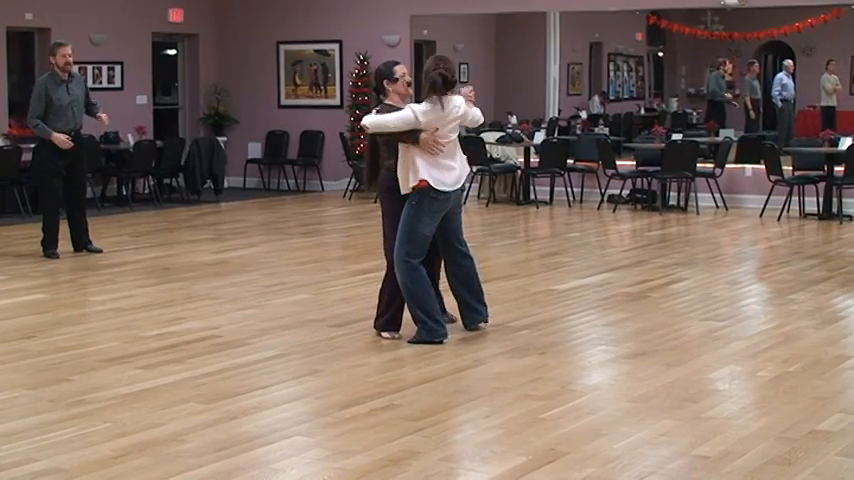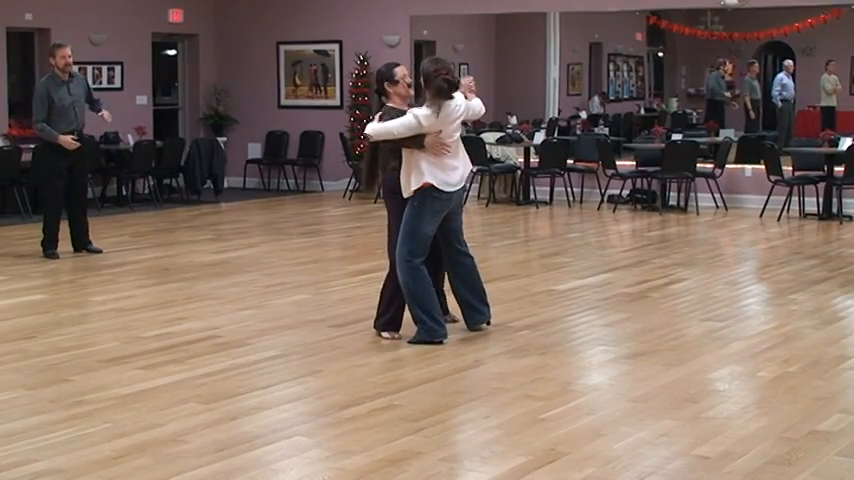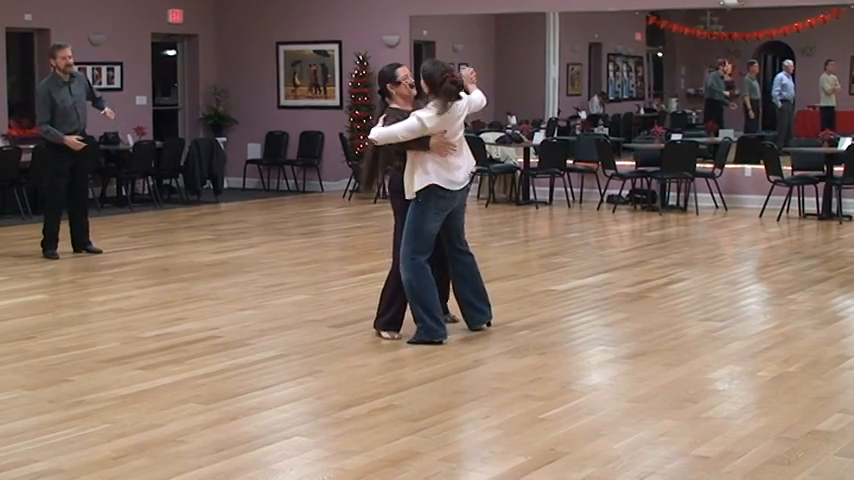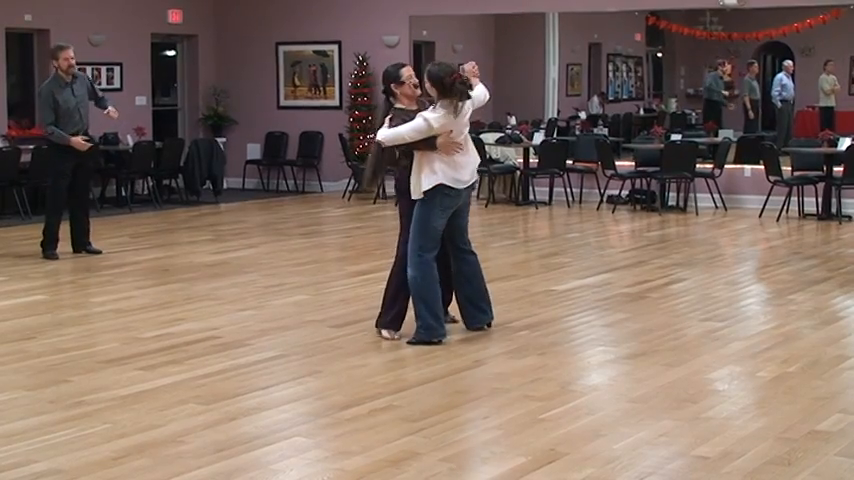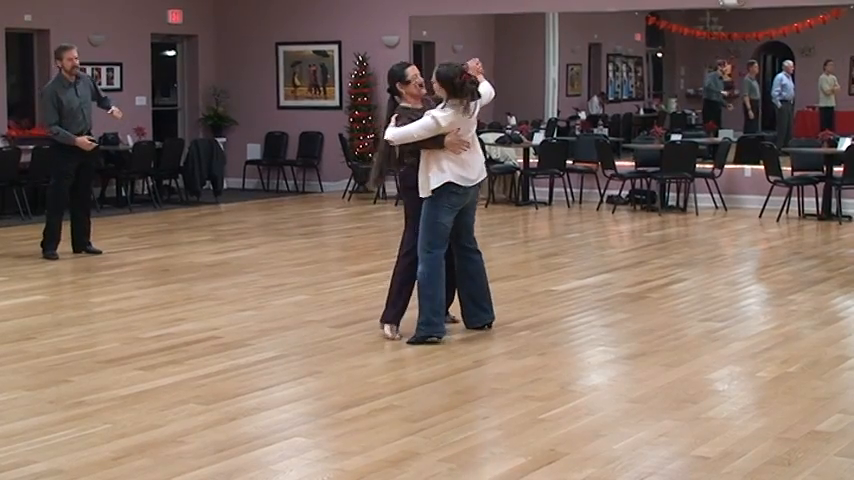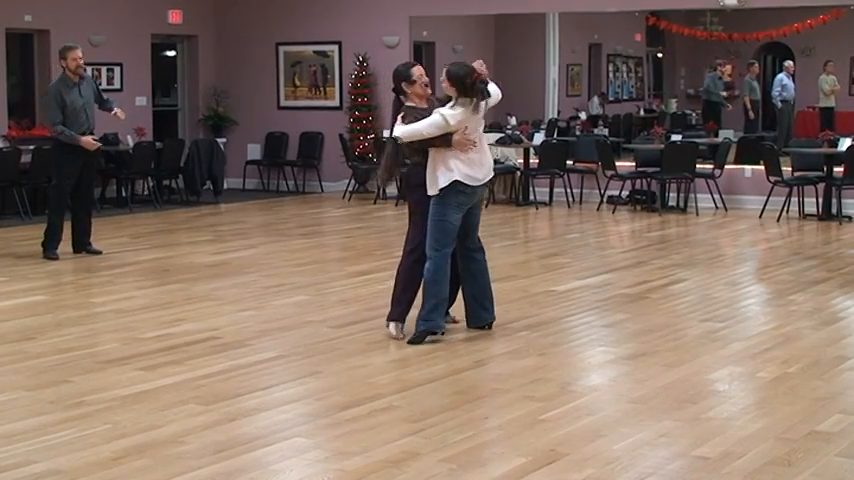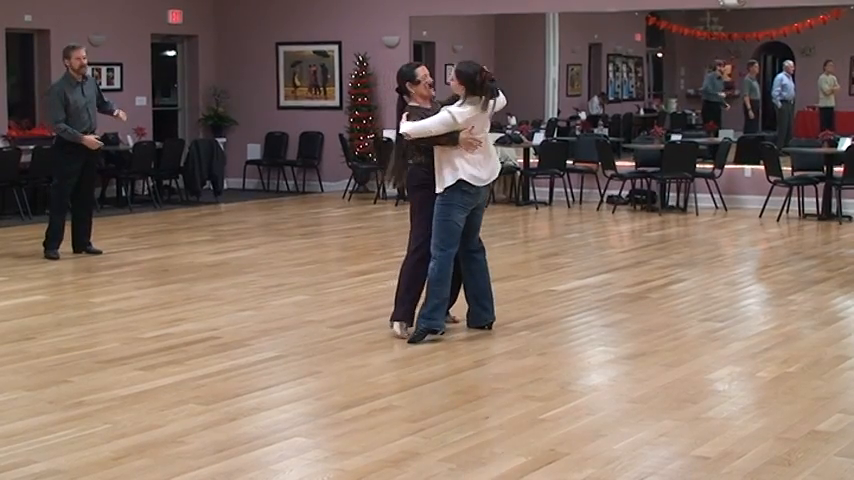
dt=0.1s
person 1, frame 1
left shoulder: (418, 113)
right shoulder: (456, 106)
left elbow: (369, 124)
right elbow: (477, 119)
left wrist: (373, 115)
left hip: (428, 191)
right hip: (453, 188)
left knee: (407, 259)
right knee: (456, 250)
left ankle: (431, 329)
right ankle: (475, 314)
person 1, frame 2
left shoulder: (421, 117)
right shoulder: (458, 105)
left elbow: (372, 132)
right elbow: (479, 110)
left wrist: (376, 122)
right wrist: (469, 93)
left hip: (431, 192)
right hip: (455, 188)
left knee: (408, 259)
right knee: (457, 250)
left ankle: (431, 329)
right ankle: (478, 314)
person 1, frame 3
left shoulder: (424, 119)
right shoulder: (460, 104)
left elbow: (377, 137)
right elbow: (480, 100)
left wrist: (379, 125)
right wrist: (471, 84)
left hip: (434, 190)
right hip: (459, 186)
left knee: (413, 258)
right knee: (458, 249)
left ankle: (431, 328)
right ankle: (478, 314)
person 1, frame 4
left shoulder: (430, 120)
right shoulder: (465, 103)
left elbow: (384, 138)
right elbow: (483, 95)
left wrist: (385, 125)
right wrist: (473, 78)
left hip: (439, 188)
right hip: (464, 185)
left knee: (421, 256)
right knee: (461, 248)
left ankle: (430, 328)
right ankle: (479, 315)
person 1, frame 5
left shoulder: (439, 118)
right shoulder: (472, 102)
left elbow: (393, 138)
right elbow: (489, 91)
left wrist: (393, 124)
right wrist: (478, 75)
left hip: (445, 187)
right hip: (470, 184)
left knee: (430, 254)
right knee: (466, 248)
left ankle: (431, 326)
right ankle: (480, 315)
person 1, frame 6
left shoulder: (447, 116)
right shoulder: (479, 102)
left elbow: (402, 135)
right elbow: (496, 93)
left wrist: (399, 122)
right wrist: (483, 77)
left hip: (453, 186)
right hip: (477, 183)
left knee: (438, 252)
right knee: (470, 247)
left ankle: (430, 322)
right ankle: (482, 315)
person 1, frame 7
left shoulder: (455, 115)
right shoulder: (486, 104)
left elbow: (410, 132)
right elbow: (502, 100)
left wrist: (404, 123)
right wrist: (484, 82)
left hip: (458, 186)
right hip: (480, 185)
left knee: (442, 252)
right knee: (471, 249)
left ankle: (430, 321)
right ankle: (483, 315)
person 2, frame 1
right shoulder: (384, 112)
right elbow: (388, 129)
right wrist: (418, 137)
right hip: (396, 188)
left knee: (430, 249)
right ankle: (386, 322)
person 2, frame 2
left shoulder: (412, 109)
right shoulder: (387, 116)
right elbow: (394, 136)
right wrist: (423, 141)
right hip: (401, 188)
left knee: (435, 249)
left ankle: (436, 307)
right ankle: (386, 322)
person 2, frame 3
left shoulder: (417, 107)
right shoulder: (391, 117)
right wrist: (429, 143)
right hip: (407, 187)
left knee: (439, 248)
right ankle: (386, 322)
person 2, frame 4
left shoulder: (422, 104)
right shoulder: (396, 117)
right wrist: (435, 143)
right hip: (413, 186)
left knee: (444, 248)
right knee: (410, 252)
right ankle: (388, 321)
person 2, frame 5
left shoulder: (427, 103)
right shoulder: (402, 116)
right elbow: (412, 139)
right wrist: (442, 141)
right hip: (418, 184)
left knee: (448, 247)
right knee: (413, 249)
right ankle: (391, 318)
person 2, frame 6
left shoulder: (432, 103)
right shoulder: (408, 115)
right elbow: (419, 137)
right wrist: (450, 140)
right hip: (422, 183)
right knee: (418, 247)
right ankle: (396, 316)
person 2, frame 7
left shoulder: (434, 105)
right shoulder: (410, 115)
right elbow: (424, 136)
right wrist: (456, 138)
right hip: (424, 184)
right knee: (421, 248)
right ankle: (401, 316)
person 3, frame 1
left shoulder: (79, 81)
right shoulder: (43, 84)
left elbow: (89, 105)
right elbow: (33, 120)
left wrist: (98, 114)
right wrist: (52, 135)
left hip: (76, 142)
right hip: (52, 146)
left knee: (77, 195)
right knee: (52, 197)
left ankle: (82, 241)
right ankle: (49, 245)
person 3, frame 2
left shoulder: (79, 80)
right shoulder: (44, 86)
left elbow: (93, 101)
right elbow: (38, 123)
left wrist: (102, 111)
right wrist: (58, 138)
left hip: (79, 142)
right hip: (55, 147)
left knee: (79, 195)
right knee: (54, 198)
left ankle: (82, 242)
right ankle: (50, 246)
person 3, frame 3
left shoulder: (80, 79)
right shoulder: (45, 88)
left elbow: (95, 98)
right elbow: (43, 126)
left wrist: (104, 108)
right wrist: (64, 139)
left hip: (82, 142)
right hip: (59, 147)
left knee: (80, 196)
right knee: (55, 197)
left ankle: (81, 242)
right ankle: (49, 245)
person 3, frame 4
left shoulder: (82, 79)
right shoulder: (48, 89)
left elbow: (98, 97)
right elbow: (47, 127)
left wrist: (107, 107)
right wrist: (70, 140)
left hip: (85, 142)
right hip: (62, 148)
left knee: (81, 197)
right knee: (57, 198)
left ankle: (81, 242)
right ankle: (49, 246)
person 3, frame 5
left shoulder: (85, 80)
right shoulder: (51, 90)
left elbow: (99, 98)
right elbow: (51, 127)
left wrist: (110, 107)
right wrist: (75, 141)
left hip: (88, 143)
right hip: (65, 147)
left knee: (83, 197)
right knee: (58, 197)
left ankle: (82, 242)
right ankle: (49, 245)
person 3, frame 6
left shoulder: (88, 81)
right shoulder: (55, 89)
left elbow: (101, 101)
right elbow: (55, 127)
left wrist: (113, 109)
right wrist: (79, 140)
left hip: (90, 143)
right hip: (68, 147)
left knee: (85, 197)
right knee: (60, 197)
left ankle: (82, 242)
right ankle: (50, 245)
person 3, frame 7
left shoulder: (90, 82)
right shoulder: (59, 88)
left elbow: (101, 103)
right elbow: (57, 125)
left wrist: (114, 111)
right wrist: (82, 138)
left hip: (91, 145)
right hip: (69, 147)
left knee: (85, 197)
right knee: (61, 196)
left ankle: (82, 242)
right ankle: (51, 245)
